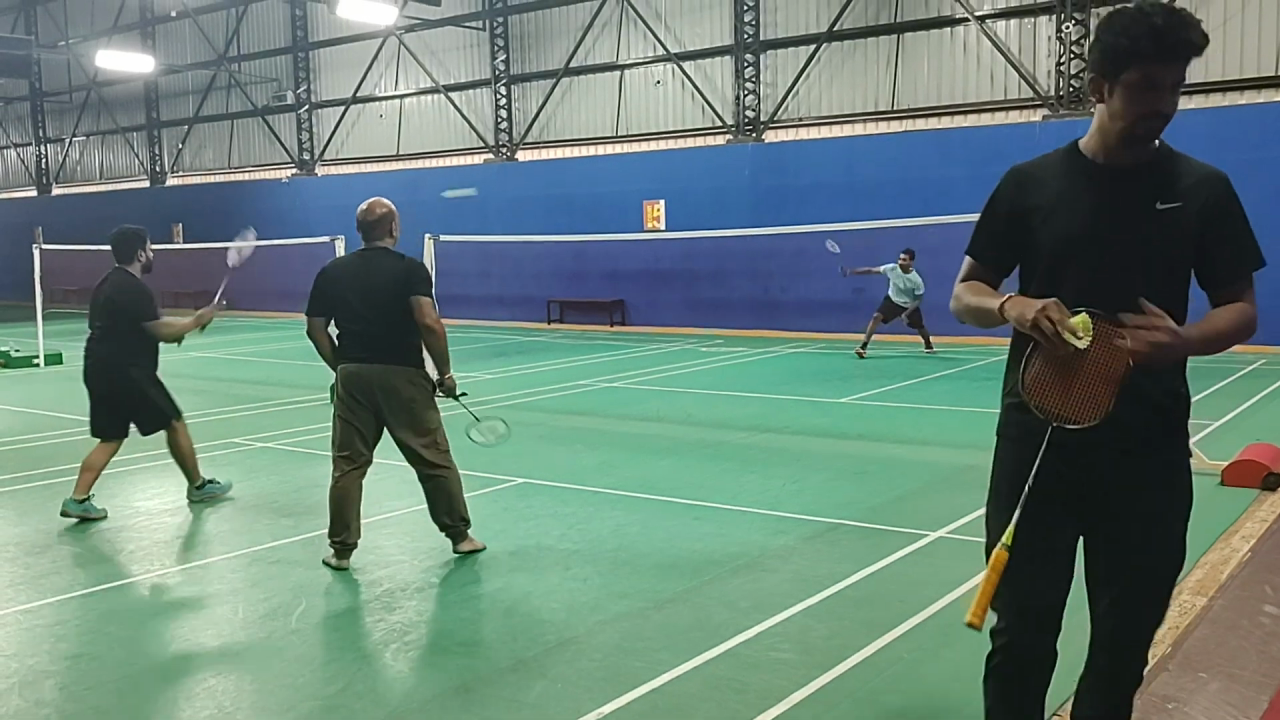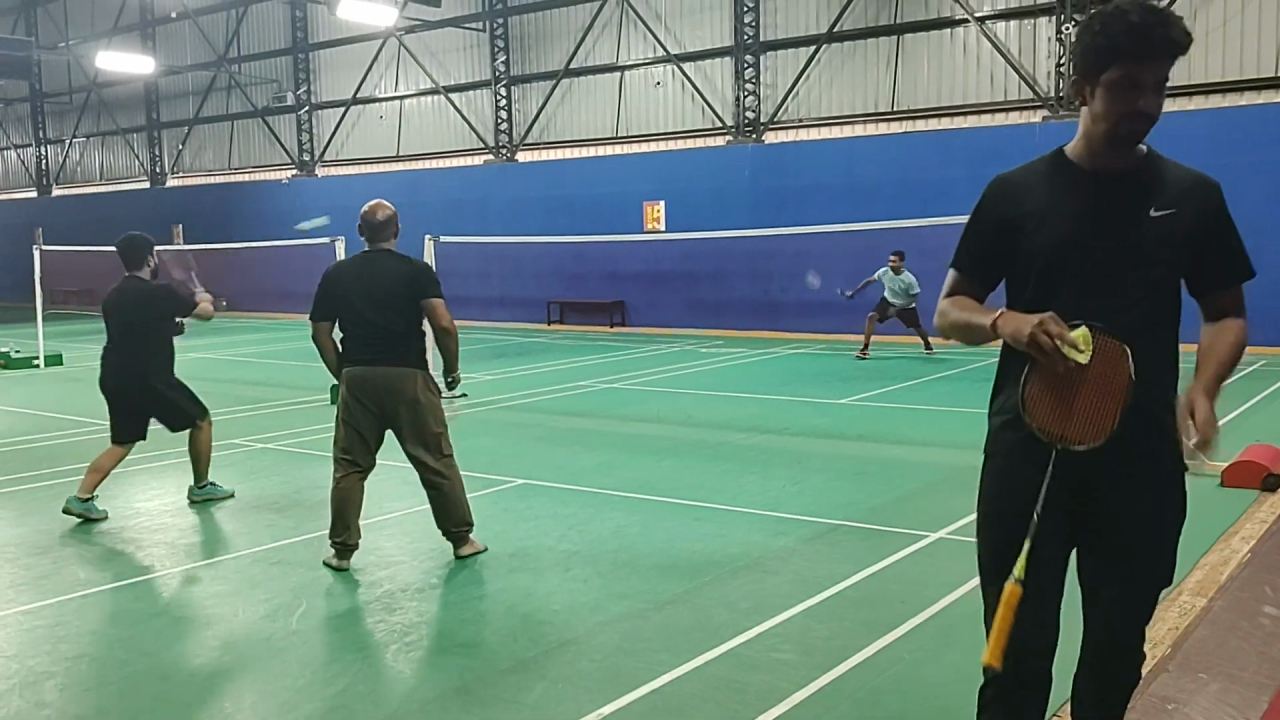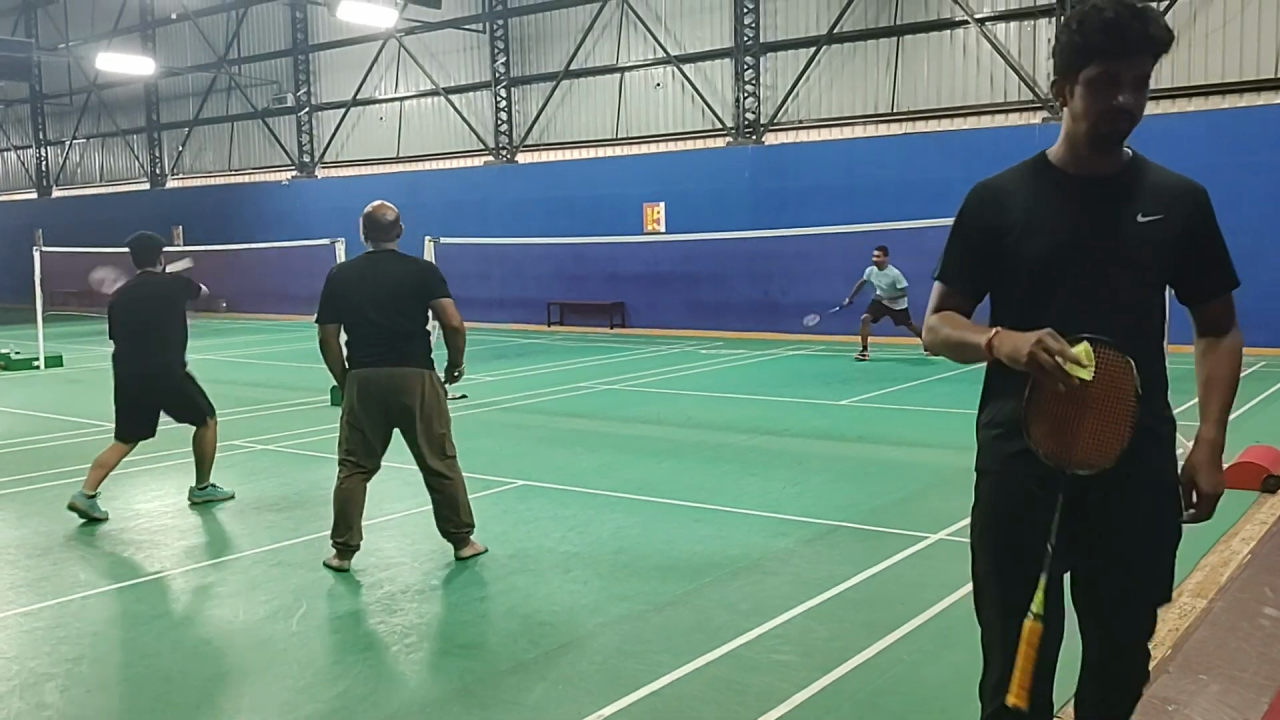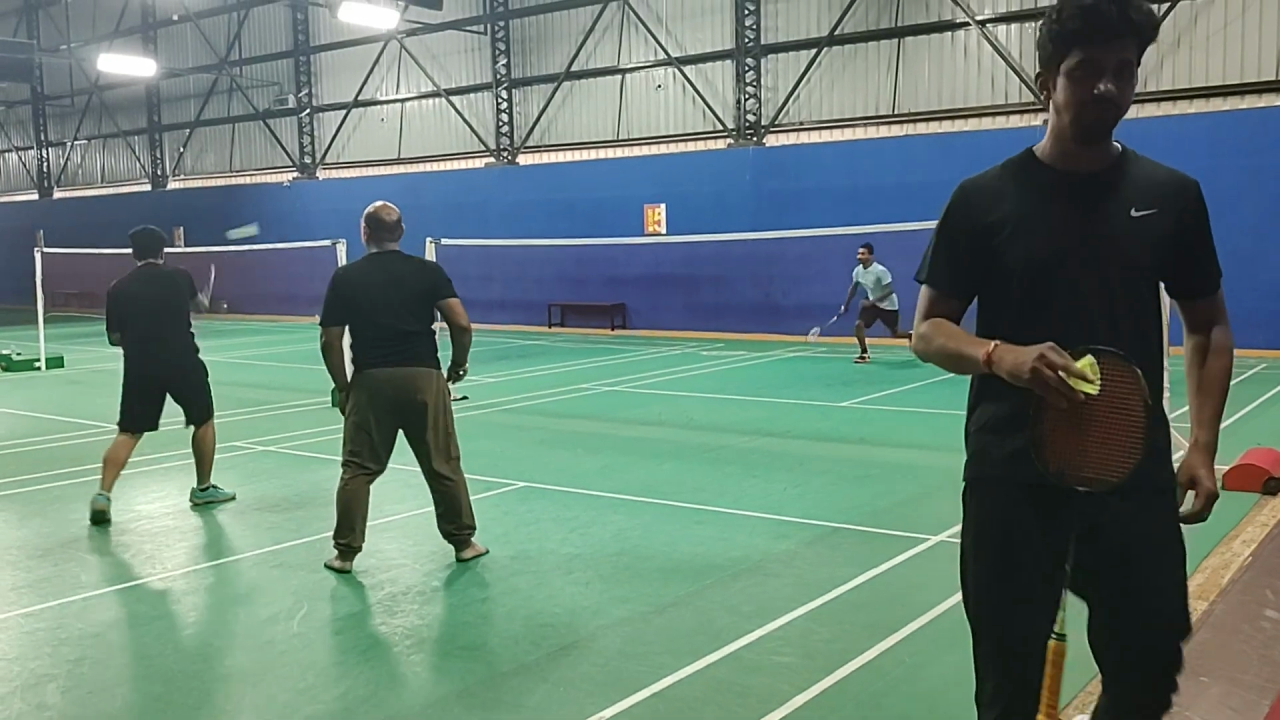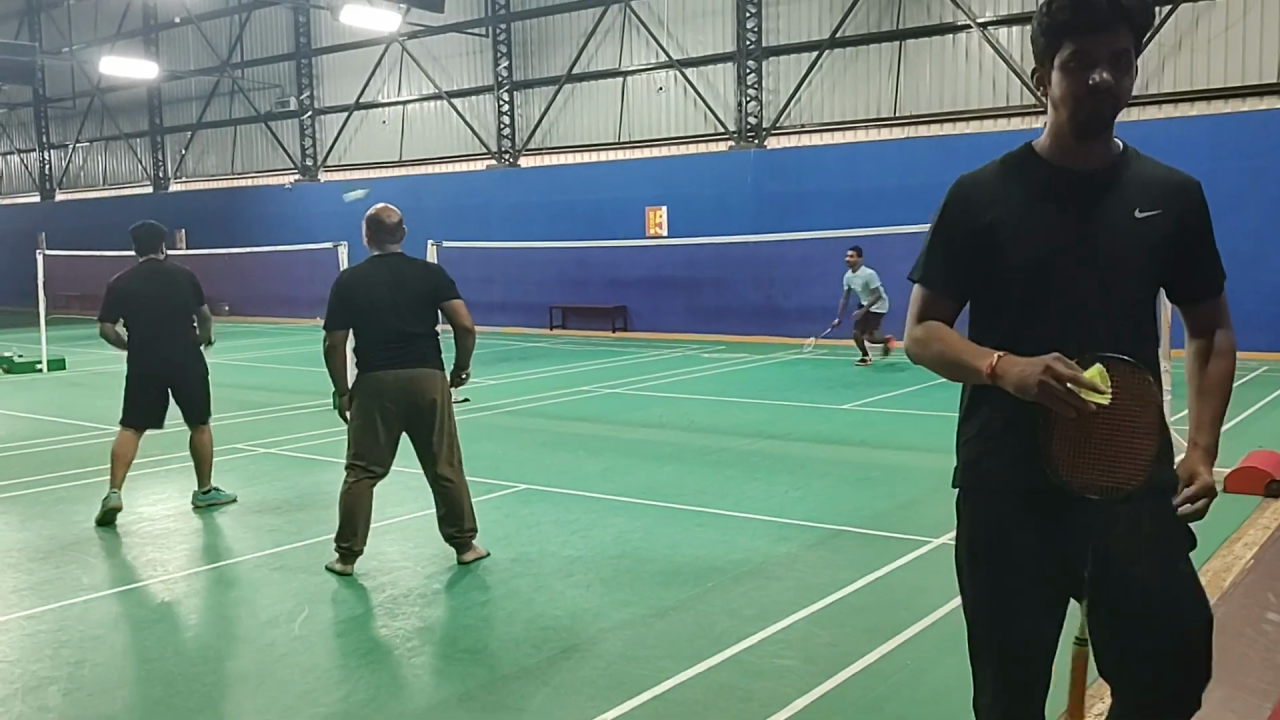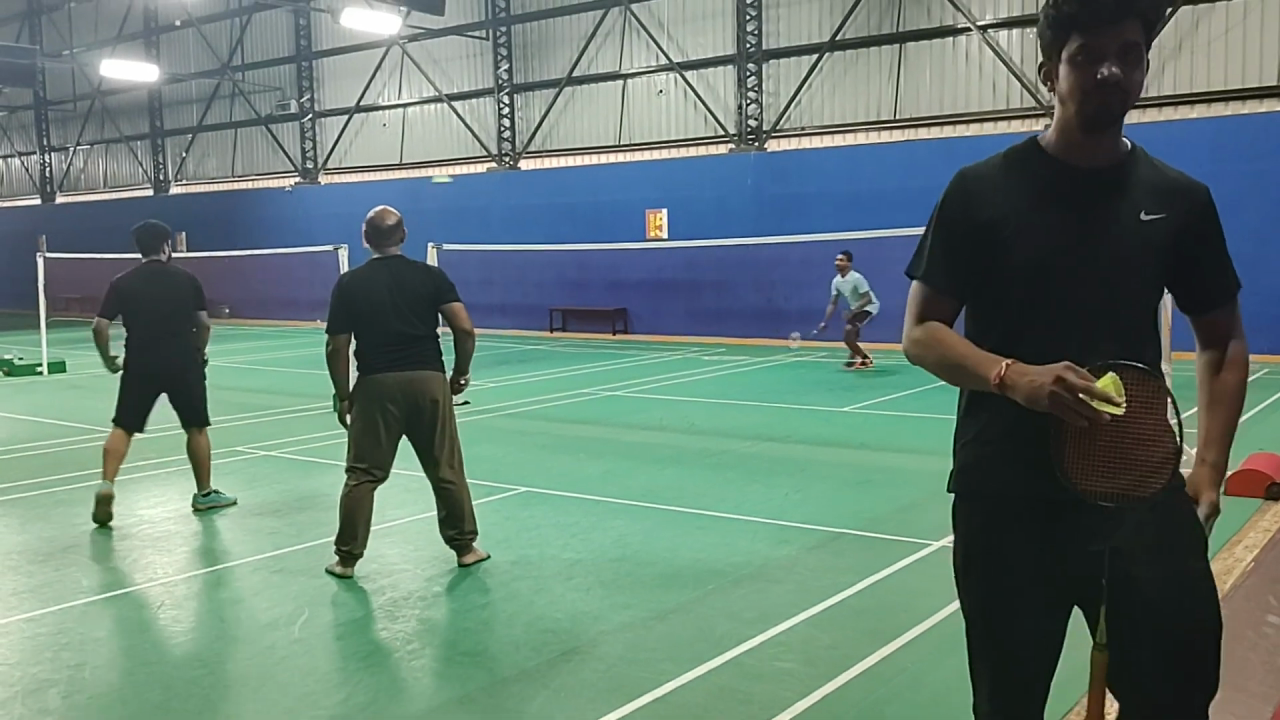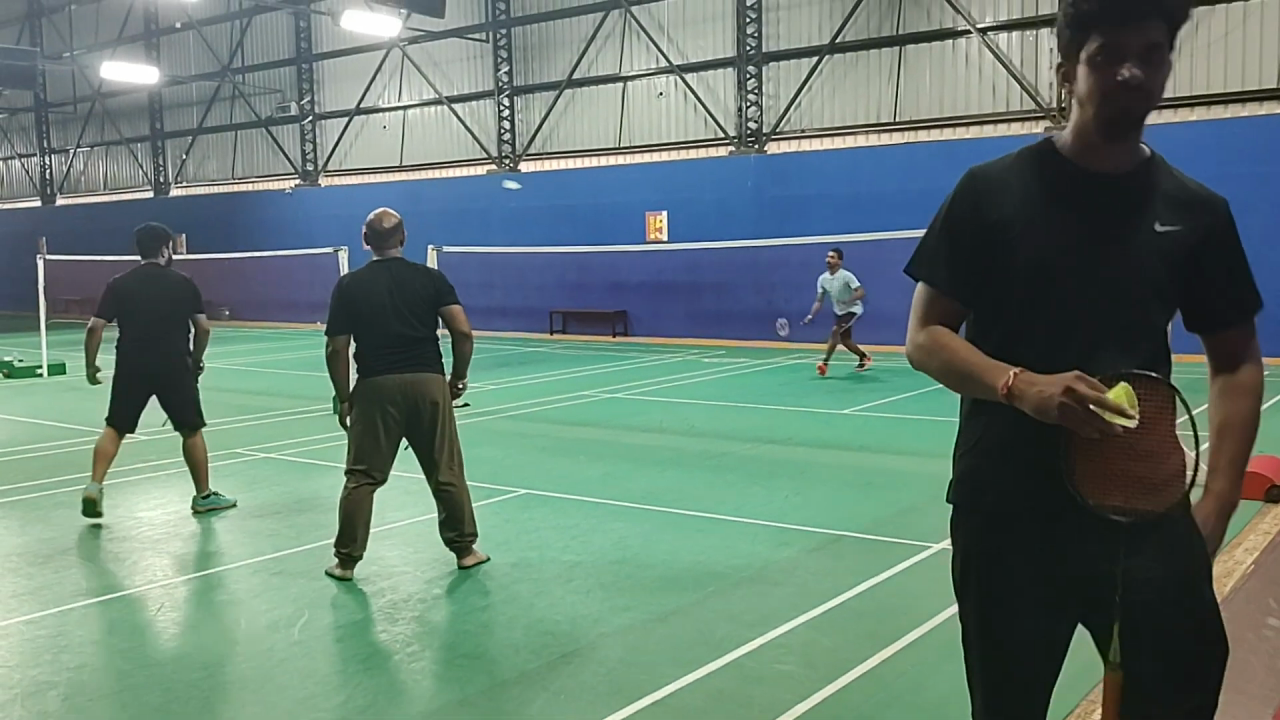
dt=0.1s
person 1, frame 1
left shoulder: (1204, 190)
right shoulder: (1029, 184)
left elbow: (1240, 307)
right elbow: (964, 292)
left wrist: (1184, 341)
right wrist: (1013, 307)
left hip: (1150, 447)
right hip: (1038, 436)
left knee: (1127, 625)
right knee: (1023, 622)
person 1, frame 2
left shoulder: (1192, 196)
right shoulder: (1015, 193)
left elbow: (1229, 316)
right elbow: (950, 308)
left wrist: (1203, 389)
right wrist: (1003, 323)
left hip: (1142, 459)
right hip: (1027, 449)
left knee: (1117, 635)
right knee: (1019, 645)
person 1, frame 3
left shoulder: (1179, 202)
right shoulder: (998, 201)
left elbow: (1220, 331)
right elbow: (938, 324)
left wrist: (1210, 442)
right wrist: (1002, 343)
left hip: (1138, 472)
right hip: (1019, 468)
left knee: (1122, 654)
person 1, frame 4
left shoulder: (1171, 196)
right shoulder: (983, 199)
left elbow: (1209, 326)
right elbow: (927, 331)
left wrist: (1202, 446)
right wrist: (999, 356)
left hip: (1134, 476)
right hip: (1010, 475)
person 1, frame 5
left shoulder: (1172, 197)
right shoulder: (980, 196)
left elbow: (1211, 330)
right elbow: (921, 334)
left wrist: (1201, 450)
right wrist: (1004, 370)
left hip: (1135, 480)
right hip: (1007, 486)
person 1, frame 6
left shoulder: (1179, 200)
right shoulder: (980, 191)
left elbow: (1223, 340)
right elbow: (921, 333)
left wrist: (1210, 464)
right wrist: (1012, 377)
right hip: (1004, 493)
person 1, frame 7
left shoulder: (1196, 213)
right shoulder: (989, 193)
left elbow: (1236, 363)
right elbow: (925, 337)
left wrist: (1218, 498)
right wrist: (1022, 385)
right hip: (1006, 506)
person 2, frame 1
left shoulder: (331, 272)
right shoulder: (410, 269)
left elbow: (315, 329)
right elbow: (429, 324)
right wrist: (445, 372)
left hip: (354, 375)
right hip: (404, 376)
left knee: (348, 465)
right knee: (433, 457)
left ankle: (341, 549)
right ankle: (460, 535)
person 2, frame 2
left shoulder: (336, 274)
right shoulder: (417, 271)
left elbow: (320, 334)
right elbow: (444, 325)
left wrist: (344, 375)
right wrist: (452, 369)
left hip: (358, 379)
right hip: (409, 378)
left knee: (350, 467)
right knee: (437, 463)
left ankle: (342, 550)
right ankle: (462, 538)
person 2, frame 3
left shoulder: (340, 276)
right shoulder: (423, 271)
left elbow: (327, 338)
right elbow: (453, 324)
left wrist: (343, 381)
right wrist: (455, 365)
left hip: (364, 379)
right hip: (416, 377)
left knee: (354, 468)
right knee: (440, 463)
left ankle: (343, 550)
right ankle: (461, 539)
person 2, frame 4
left shoulder: (344, 277)
right shoulder: (428, 271)
left elbow: (330, 341)
right elbow: (461, 324)
left wrist: (342, 387)
right wrist: (459, 364)
left hip: (370, 380)
right hip: (423, 378)
left knee: (358, 469)
right knee: (443, 465)
left ankle: (345, 551)
right ankle: (463, 541)
person 2, frame 5
left shoulder: (348, 281)
right shoulder: (431, 273)
left elbow: (334, 345)
right elbow: (465, 326)
left wrist: (342, 392)
right wrist: (461, 368)
left hip: (375, 383)
right hip: (427, 379)
left knee: (362, 471)
right knee: (445, 467)
left ankle: (347, 555)
right ankle: (464, 544)
person 2, frame 6
left shoulder: (348, 283)
right shoulder: (432, 276)
left elbow: (337, 348)
right elbow: (464, 328)
left wrist: (343, 397)
right wrist: (461, 373)
left hip: (376, 386)
right hip: (428, 381)
left knee: (362, 475)
right knee: (446, 470)
left ankle: (347, 557)
right ankle: (464, 546)
person 2, frame 7
left shoulder: (349, 285)
right shoulder: (431, 278)
left elbow: (336, 350)
right elbow: (462, 331)
left wrist: (343, 398)
right wrist: (459, 377)
left hip: (376, 388)
right hip: (428, 383)
left knee: (362, 477)
right knee: (446, 472)
left ankle: (346, 559)
right ankle: (464, 549)
person 3, frame 1
left shoulder: (106, 285)
right shoulder: (135, 289)
right elbow: (161, 332)
left wrist: (175, 327)
right wrist: (196, 320)
left hip: (98, 372)
right hip: (126, 373)
left knee: (110, 439)
right knee: (175, 424)
left ankle: (78, 499)
right ankle: (198, 485)
person 3, frame 2
left shoulder: (114, 297)
right shoulder: (157, 292)
right elbow: (204, 311)
left wrist: (170, 326)
right wrist: (204, 299)
left hip: (114, 377)
right hip: (149, 376)
left knee: (122, 442)
right knee: (201, 421)
left ankle: (82, 497)
right ankle: (201, 486)
person 3, frame 3
left shoulder: (118, 297)
right shoulder: (174, 283)
left elbow: (117, 339)
right elbow: (200, 292)
right wrist: (195, 286)
left hip: (127, 374)
right hip: (167, 372)
left knee: (124, 440)
right knee: (206, 421)
left ankle: (86, 495)
right ankle: (202, 487)
person 3, frame 4
left shoulder: (119, 290)
right shoulder: (179, 277)
left elbow: (115, 338)
right elbow: (199, 303)
right wrist: (202, 299)
left hip: (139, 367)
right hip: (182, 363)
left knee: (128, 432)
right knee: (204, 421)
left ankle: (102, 495)
right ankle: (203, 488)
person 3, frame 5
left shoulder: (120, 283)
right shoulder: (184, 276)
left elbow: (106, 330)
right elbow: (205, 317)
right wrist: (205, 336)
left hip: (143, 364)
right hip: (186, 360)
left knee: (130, 429)
right knee: (200, 425)
left ankle: (114, 493)
right ankle: (205, 490)
person 3, frame 6
left shoulder: (122, 283)
right shoulder: (187, 279)
left elbow: (100, 327)
right elbow: (204, 325)
left wrist: (108, 358)
right wrist: (200, 353)
left hip: (140, 365)
right hip: (183, 363)
left knee: (122, 428)
right knee: (197, 428)
left ankle: (107, 486)
right ankle: (204, 493)
person 3, frame 7
left shoulder: (119, 284)
right shoulder: (183, 283)
left elbow: (95, 327)
right elbow: (203, 328)
left wrist: (90, 364)
right wrist: (197, 360)
left hip: (131, 367)
right hip: (174, 366)
left knee: (114, 430)
right knee: (192, 432)
left ankle: (93, 488)
right ankle: (203, 496)
